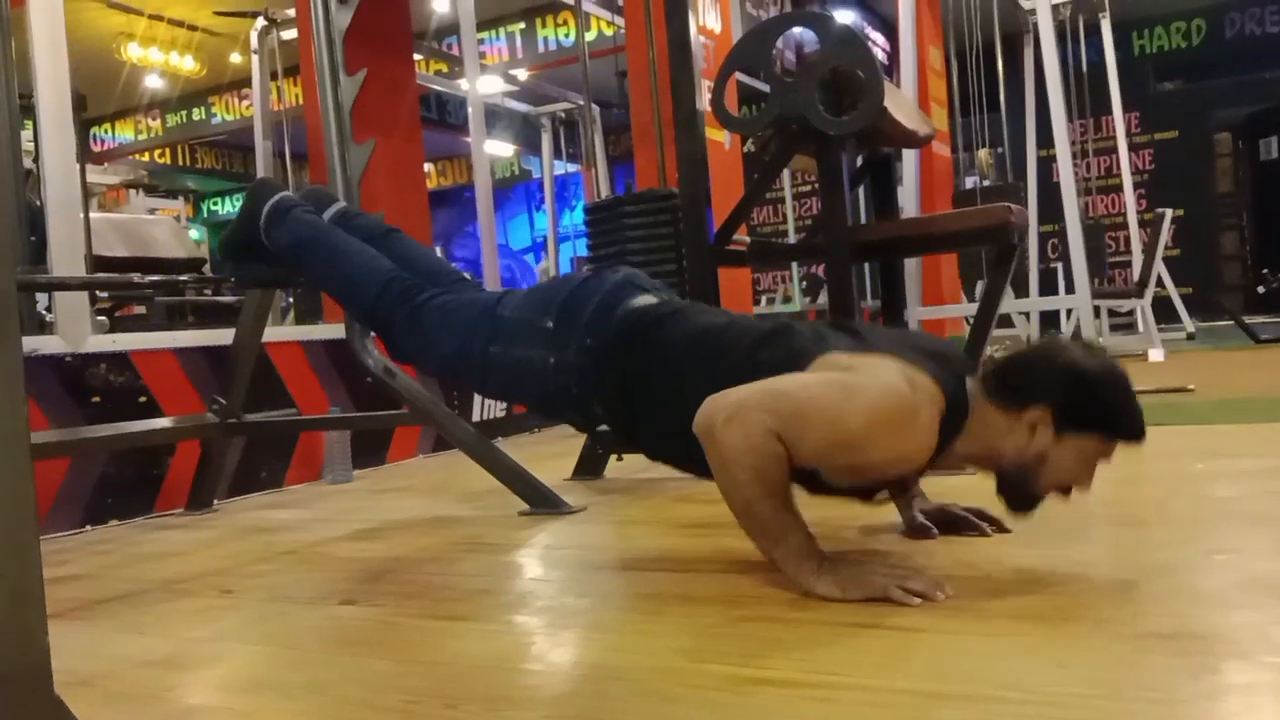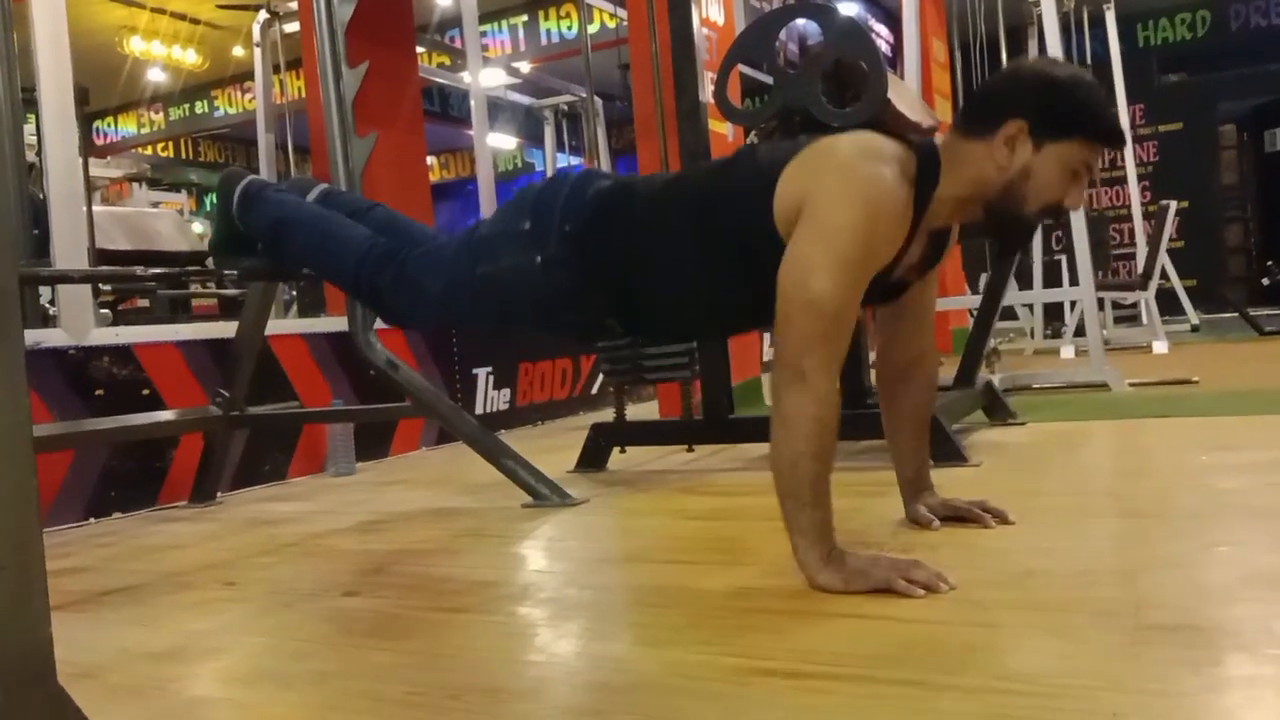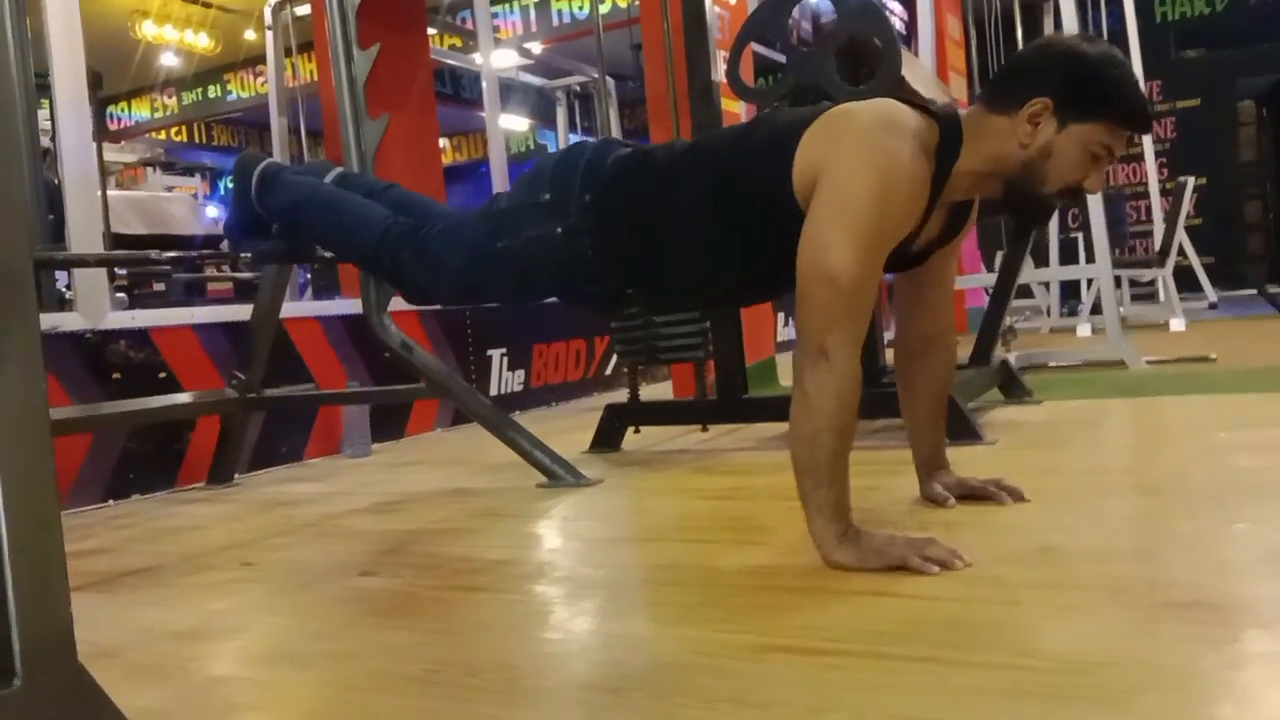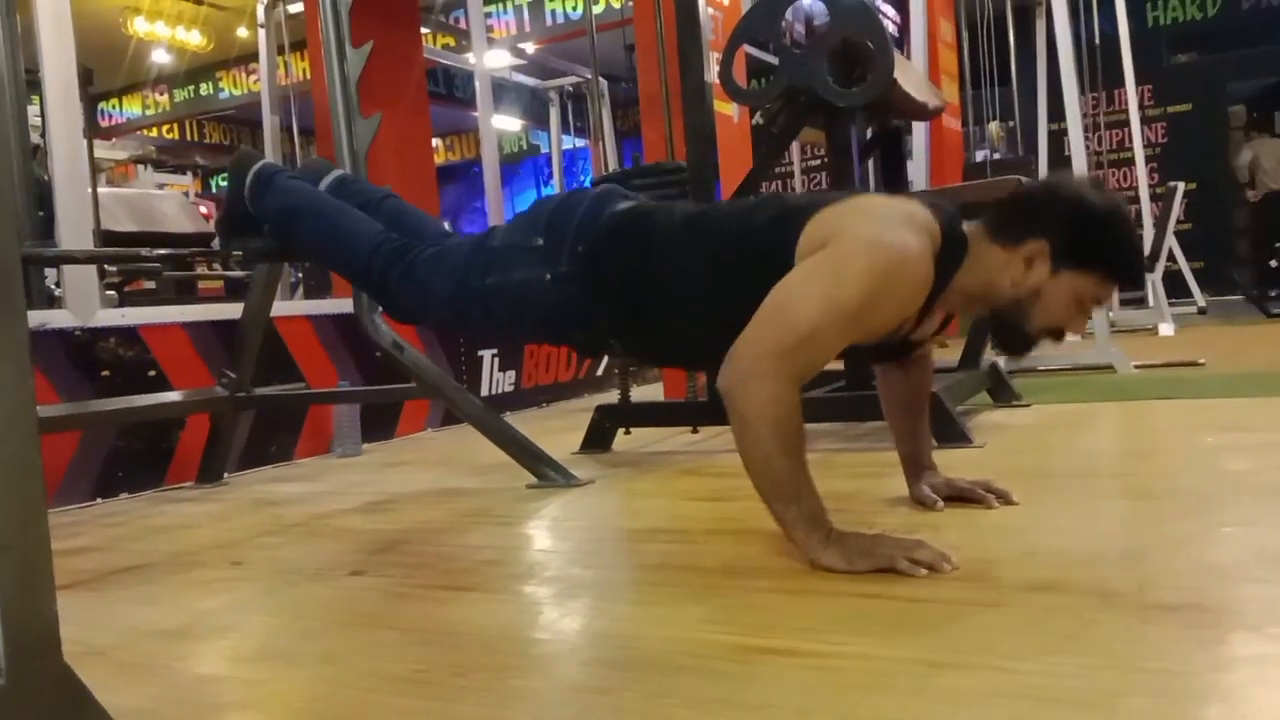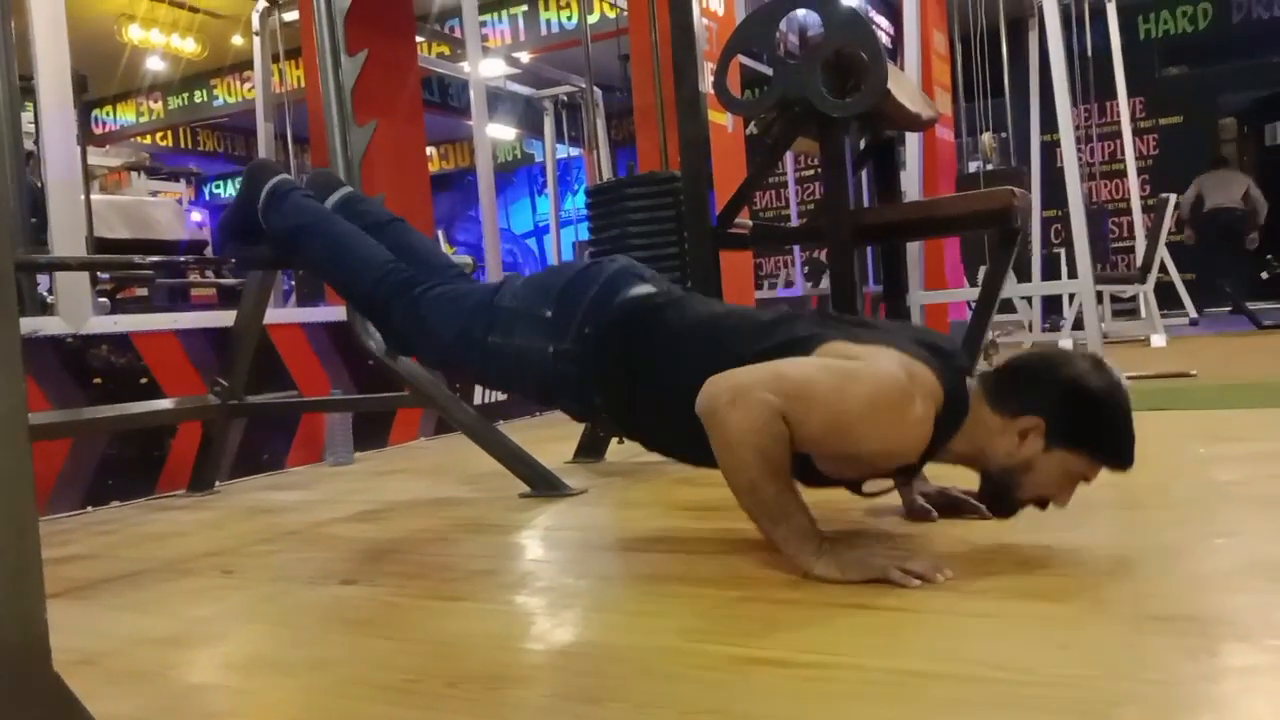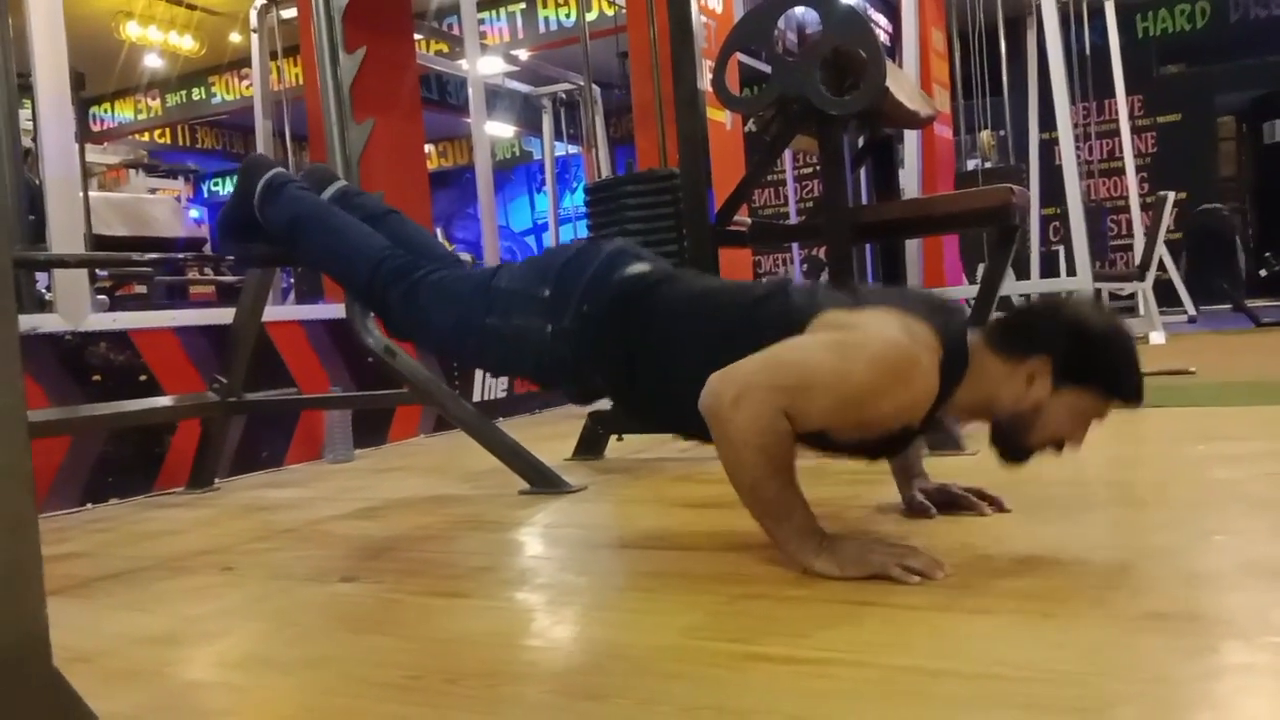
dt=0.5s
person 1, frame 1
left shoulder: (953, 380)
right shoulder: (906, 418)
right elbow: (730, 421)
left wrist: (910, 501)
right wrist: (813, 568)
left hip: (644, 320)
right hip: (594, 350)
left knee: (451, 301)
right knee: (413, 318)
left ankle: (324, 214)
right ankle: (277, 220)
person 1, frame 2
left shoulder: (936, 209)
right shoulder: (870, 190)
left elbow: (908, 356)
right elbow: (803, 376)
left wrist: (917, 493)
right wrist: (820, 558)
left hip: (616, 269)
right hip: (572, 245)
left knee: (421, 269)
right knee: (399, 281)
left ankle: (316, 197)
right ankle: (258, 207)
person 1, frame 3
left shoulder: (956, 185)
right shoulder: (887, 159)
left elbow: (925, 334)
right elbow: (826, 351)
left wrist: (932, 468)
right wrist: (835, 535)
left hip: (631, 240)
right hip: (588, 216)
left knee: (439, 251)
right knee: (417, 262)
left ankle: (329, 180)
right ankle: (272, 190)
person 1, frame 4
left shoulder: (948, 267)
right shoulder: (898, 262)
left elbow: (904, 356)
right elbow: (752, 374)
left wrist: (920, 472)
right wrist: (821, 540)
left hip: (635, 251)
right hip: (587, 260)
left knee: (438, 262)
right knee: (410, 277)
left ankle: (328, 185)
right ankle: (265, 190)
person 1, frame 5
left shoulder: (944, 376)
right shoulder: (900, 409)
right elbow: (733, 400)
left wrist: (913, 487)
right wrist: (812, 550)
left hip: (639, 310)
right hip: (591, 338)
left knee: (439, 294)
right knee: (414, 309)
left ankle: (330, 198)
right ankle: (275, 200)
person 1, frame 6
left shoulder: (949, 346)
right shoulder: (905, 358)
right elbow: (734, 398)
left wrist: (910, 480)
right wrist: (812, 546)
left hip: (637, 300)
right hip: (592, 315)
left knee: (442, 277)
right knee: (409, 292)
left ankle: (330, 193)
right ankle: (270, 196)
